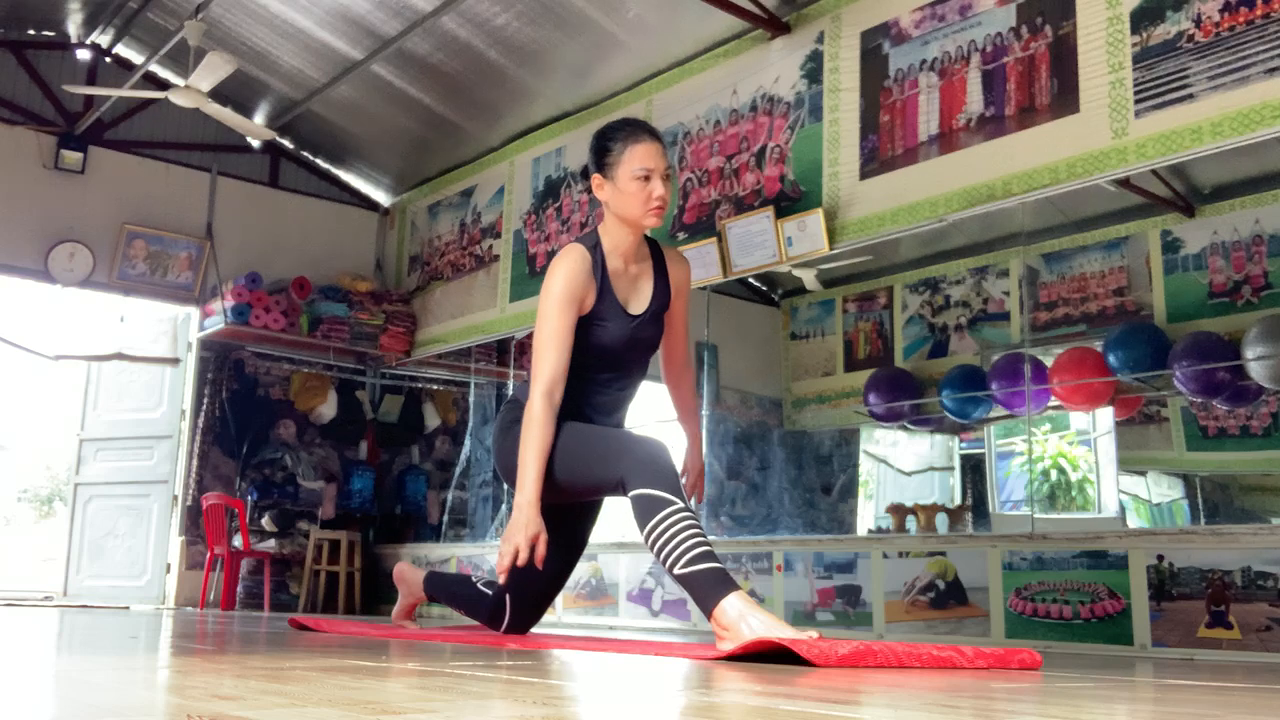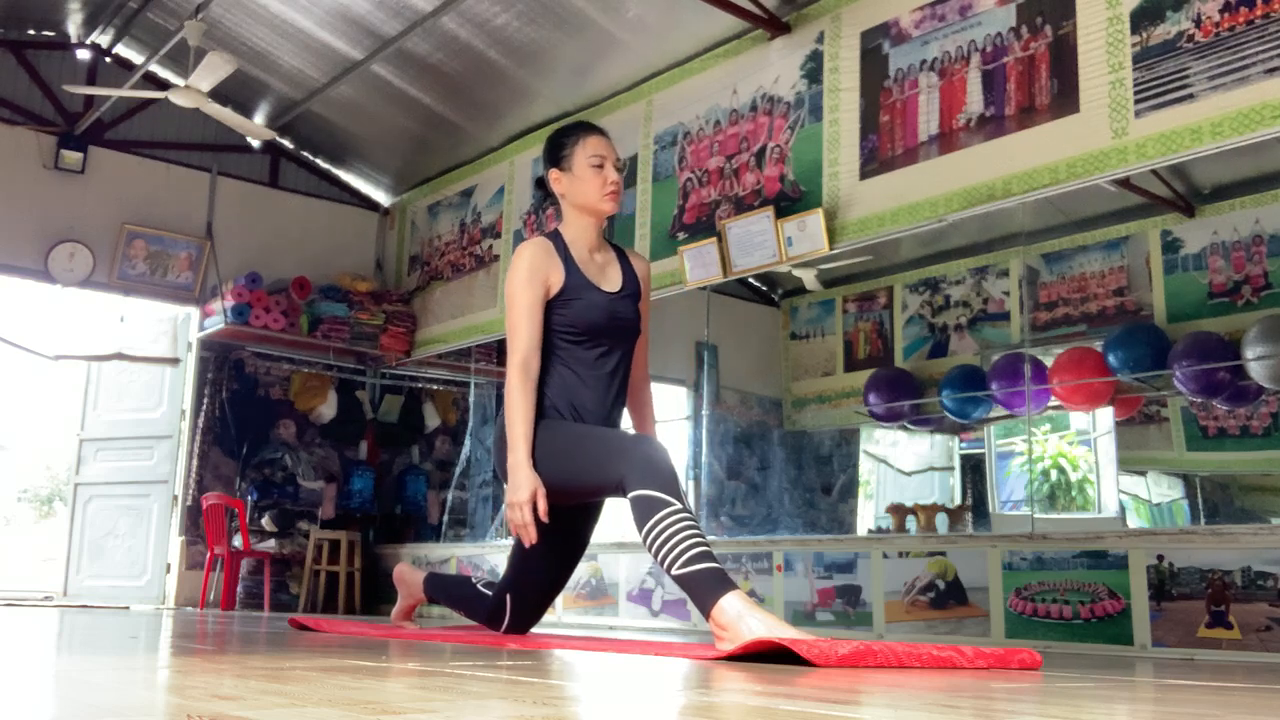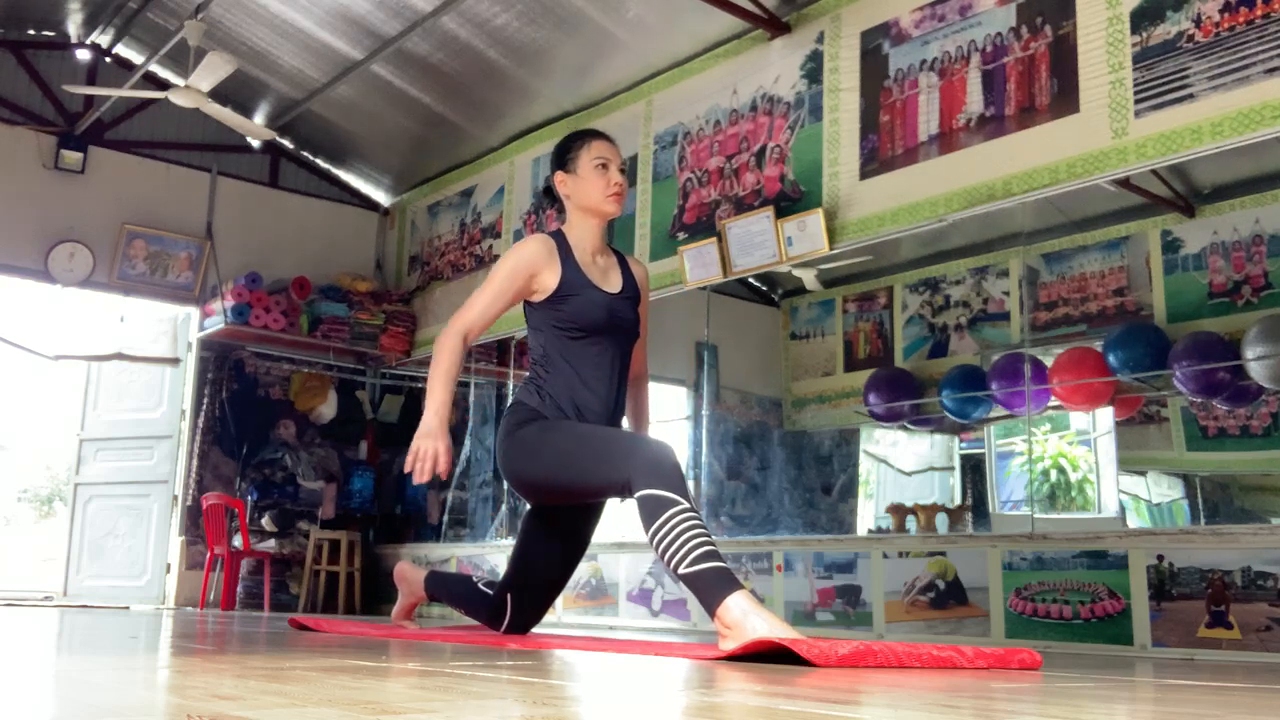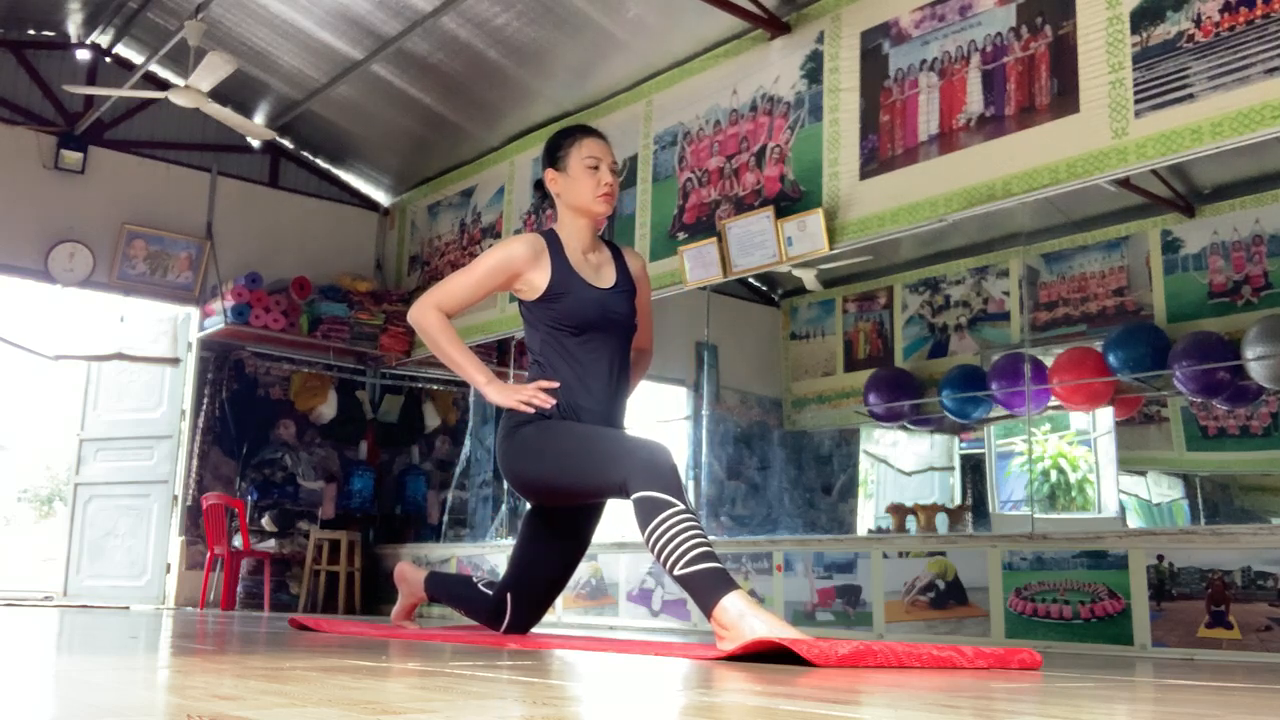
dt=1s
person 1, frame 1
left shoulder: (673, 269)
right shoulder: (575, 265)
left elbow: (678, 366)
right elbow: (545, 389)
left wrist: (696, 445)
right wrist: (526, 506)
left hip: (588, 454)
right hip: (532, 438)
left knee: (514, 615)
right knee: (646, 459)
left ankle: (420, 582)
right ankle: (731, 612)
person 1, frame 2
left shoulder: (635, 269)
right shoulder: (538, 256)
left elbow: (636, 374)
right elbow: (522, 366)
left wrist: (655, 486)
right wrist: (520, 466)
left hip: (587, 457)
right hip: (541, 441)
left knee: (511, 615)
right knee: (643, 462)
left ankle: (419, 583)
right ankle: (728, 611)
person 1, frame 3
left shoulder: (634, 274)
right shoulder: (539, 254)
left elbow: (635, 372)
right elbow: (458, 331)
left wrist: (639, 439)
right wrist: (434, 420)
left hip: (588, 459)
right hip: (535, 438)
left knee: (513, 616)
right knee: (654, 460)
left ankle: (422, 581)
right ankle: (734, 610)
person 1, frame 4
left shoulder: (630, 265)
right shoulder: (528, 253)
left elbow: (640, 349)
right elbow: (425, 311)
left wrist: (610, 397)
right wrist: (489, 385)
left hip: (587, 457)
right hip: (536, 439)
left knee: (511, 616)
right knee: (648, 462)
left ankle: (422, 581)
right ankle: (730, 612)
